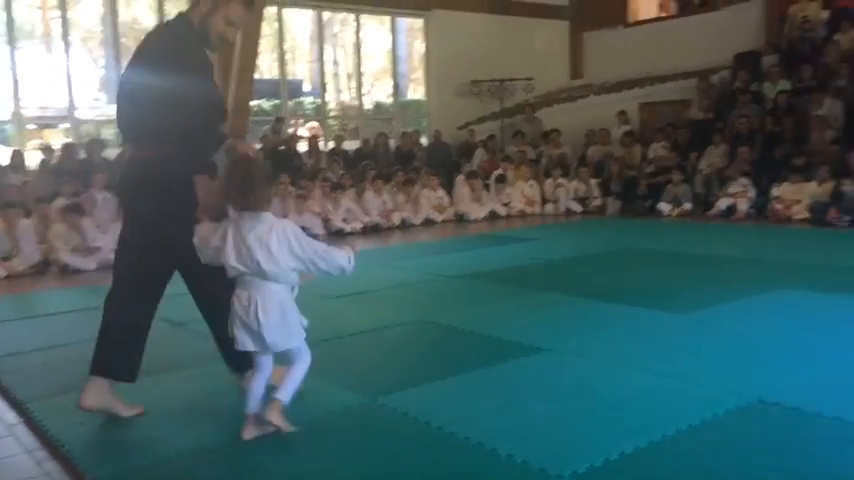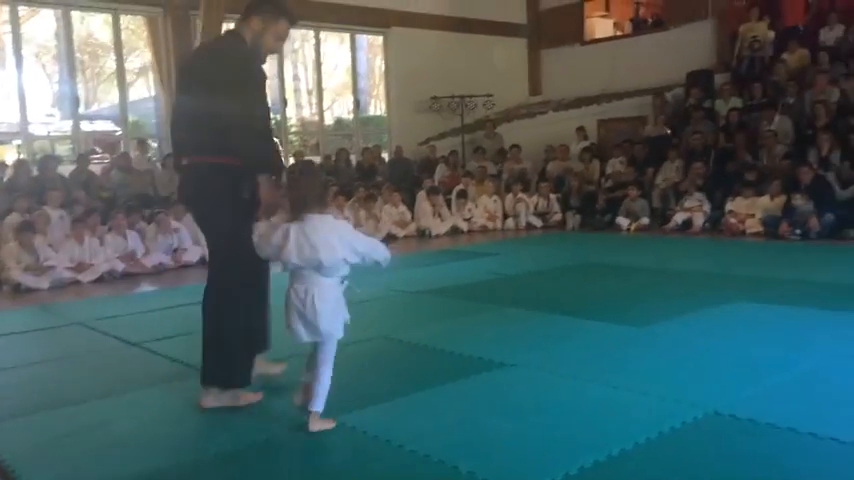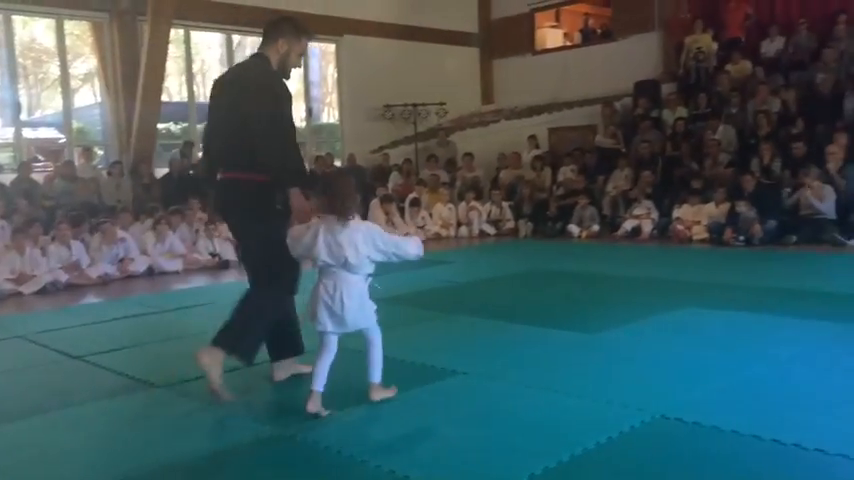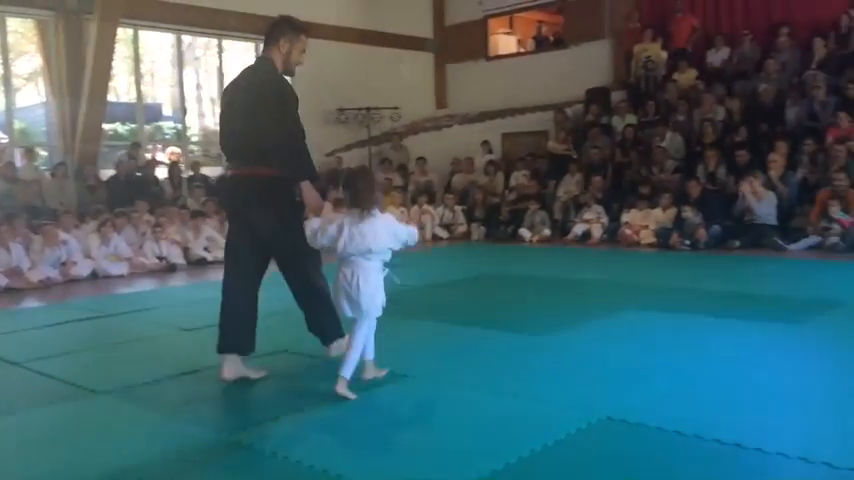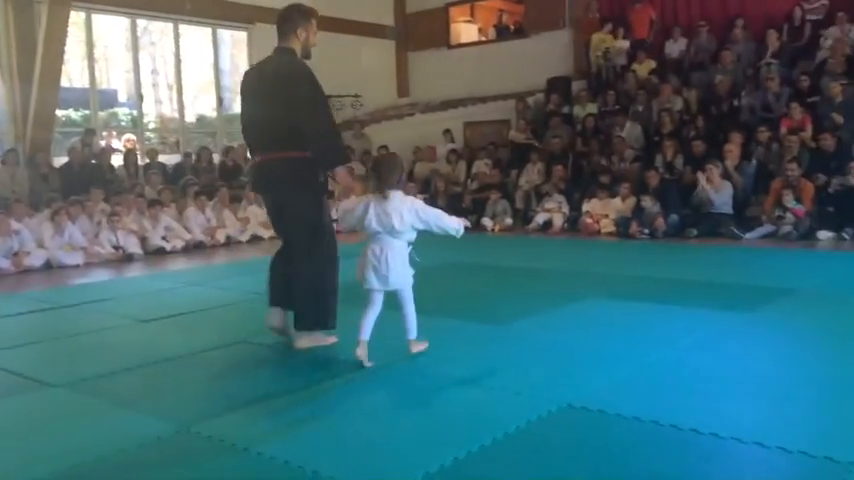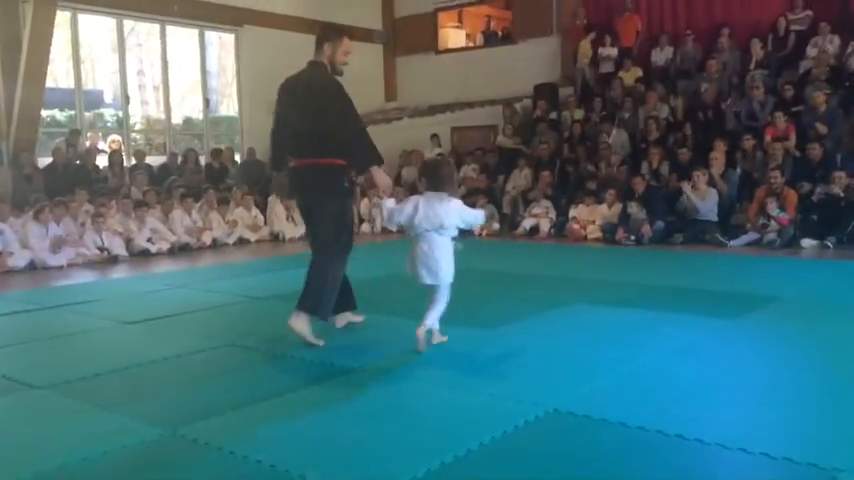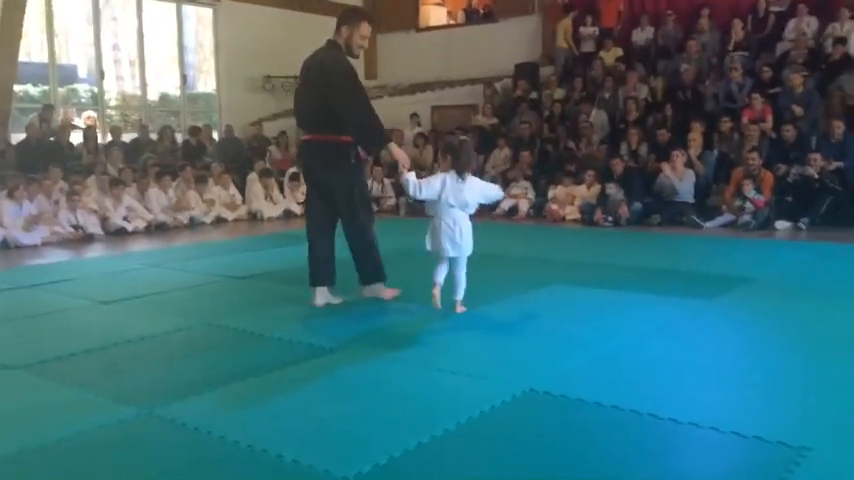
dt=0.3s
person 1, frame 1
left shoulder: (170, 46)
right shoulder: (178, 48)
right elbow: (177, 120)
left wrist: (224, 142)
right wrist: (199, 175)
left hip: (145, 176)
right hip: (171, 184)
left knee: (139, 283)
right knee: (214, 275)
left ankle: (102, 383)
right ankle: (248, 366)
person 1, frame 2
left shoulder: (203, 58)
right shoulder: (239, 63)
left elbow: (184, 123)
right elbow: (250, 128)
left wrist: (190, 163)
right wrist: (269, 177)
left hip: (199, 177)
right hip: (226, 182)
left knee: (246, 268)
right knee: (235, 278)
left ankle: (249, 357)
right ankle: (219, 386)
person 1, frame 3
left shoulder: (229, 81)
right shoulder: (267, 84)
left elbow: (214, 139)
right elbow: (277, 143)
left wrist: (220, 182)
right wrist: (296, 190)
left hip: (232, 190)
right hip: (259, 193)
left knee: (273, 273)
right knee: (278, 278)
left ankle: (284, 357)
right ankle: (219, 351)
person 1, frame 4
left shoulder: (237, 85)
right shoulder: (274, 86)
right elbow: (287, 141)
right wrist: (306, 184)
left hip: (239, 187)
right hip: (272, 189)
left knee: (241, 273)
right knee: (303, 265)
left ankle: (231, 357)
right ankle: (333, 338)
person 1, frame 5
left shoulder: (254, 74)
right shoulder: (298, 73)
left elbow: (250, 125)
right elbow: (319, 124)
right wrist: (339, 166)
left hip: (267, 170)
right hip: (300, 170)
left knee: (294, 243)
right knee: (317, 248)
left ankle: (278, 309)
right ankle: (310, 328)
person 1, frame 6
left shoulder: (290, 85)
right shoulder: (326, 84)
left elbow: (280, 133)
right elbow: (349, 128)
left wrist: (286, 165)
right wrist: (375, 168)
left hip: (302, 174)
right hip: (327, 175)
left knee: (327, 244)
right knee: (335, 246)
left ankle: (341, 308)
right ankle: (306, 313)
person 1, frame 7
left shoulder: (313, 62)
right shoulder: (337, 65)
right elbow: (359, 110)
right wrist: (390, 146)
left hip: (312, 150)
right hip: (336, 152)
left knee: (320, 221)
right knee: (358, 218)
left ankle: (321, 288)
right ankle: (372, 283)
person 2, frame 1
left shoulder: (227, 229)
right shoulder: (283, 230)
left elbow: (205, 250)
right elbow: (320, 255)
left wrist: (204, 226)
right wrist: (346, 258)
left hip: (244, 302)
right hip: (274, 305)
left knee: (263, 366)
right knee: (302, 358)
left ankle: (252, 422)
right ankle: (276, 407)
person 2, frame 2
left shoulder: (286, 229)
right shoulder: (340, 229)
left elbow: (262, 247)
right elbow: (374, 250)
left wrist: (263, 223)
right wrist: (383, 254)
left hip: (299, 296)
right hip: (327, 298)
left knee: (319, 353)
right knee: (326, 360)
left ankle: (307, 389)
right ankle: (315, 416)
person 2, frame 3
left shoulder: (316, 229)
right shoulder: (366, 230)
left elbow: (295, 246)
right elbow: (400, 247)
left wrist: (297, 225)
right wrist: (415, 244)
left hip: (326, 292)
right hip: (352, 294)
left knee: (328, 349)
right knee: (374, 339)
left ankle: (315, 398)
right ankle: (375, 388)
person 2, frame 4
left shoulder: (341, 221)
right shoulder: (386, 222)
left elbow: (315, 238)
right elbow: (409, 235)
left wrist: (313, 219)
right wrist: (413, 229)
left hip: (346, 279)
right hip: (368, 282)
left knee: (365, 328)
right knee: (360, 333)
left ankle: (370, 367)
right ankle: (342, 382)
person 2, frame 5
left shoulder: (367, 202)
right shoulder: (410, 204)
left elbow: (345, 220)
right elbow: (438, 219)
left wrist: (348, 202)
right wrist: (458, 224)
left hip: (373, 257)
right hip: (395, 259)
left knee: (374, 304)
right knee: (407, 302)
left ankle: (362, 345)
right ankle: (412, 342)
person 2, frame 6
left shoulder: (415, 202)
right shoulder: (454, 205)
left elbow: (391, 216)
right elbow: (474, 218)
left wrist: (387, 201)
right wrist: (481, 213)
left hip: (422, 252)
right hip: (442, 253)
left knee: (433, 294)
right knee: (442, 298)
left ankle: (435, 334)
right ankle: (423, 328)
person 2, frame 7
left shoulder: (440, 179)
right shoulder: (474, 183)
left elbow: (417, 189)
right elbow: (494, 192)
left wrist: (407, 176)
right wrist: (500, 191)
left hip: (441, 226)
right hip: (461, 228)
left knee: (443, 263)
right knee: (460, 267)
left ankle: (437, 287)
right ankle: (458, 303)
